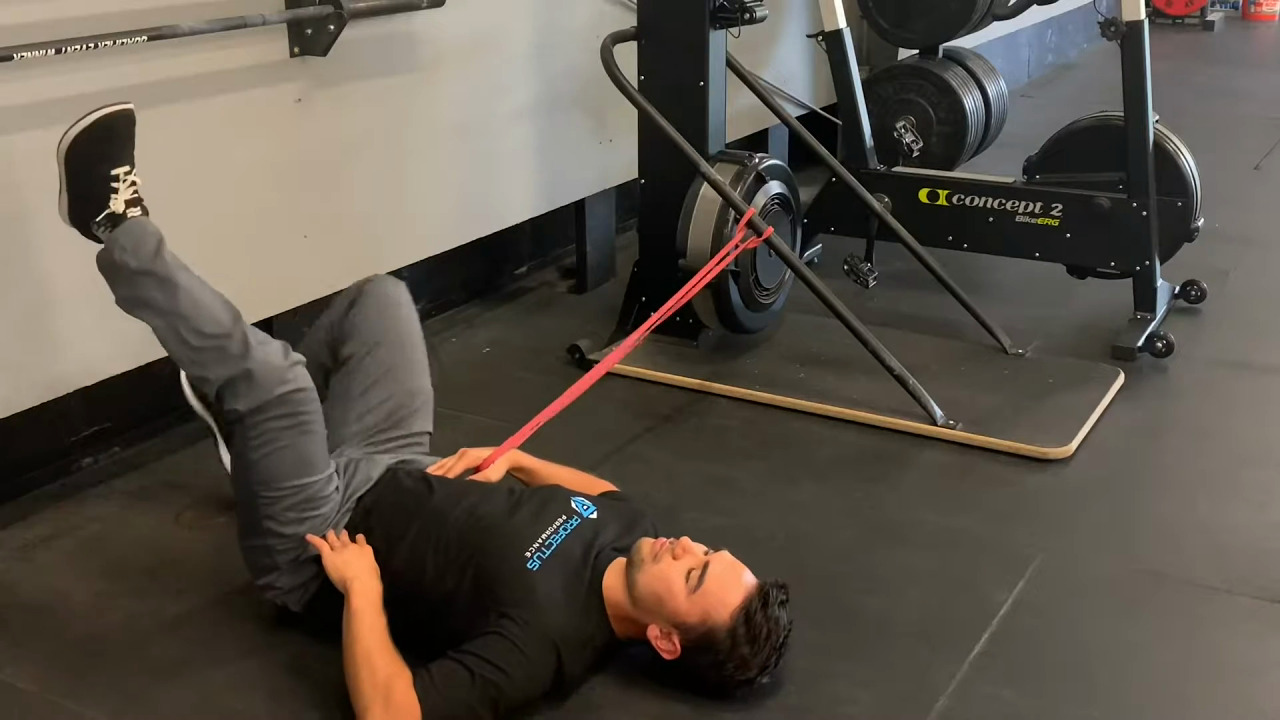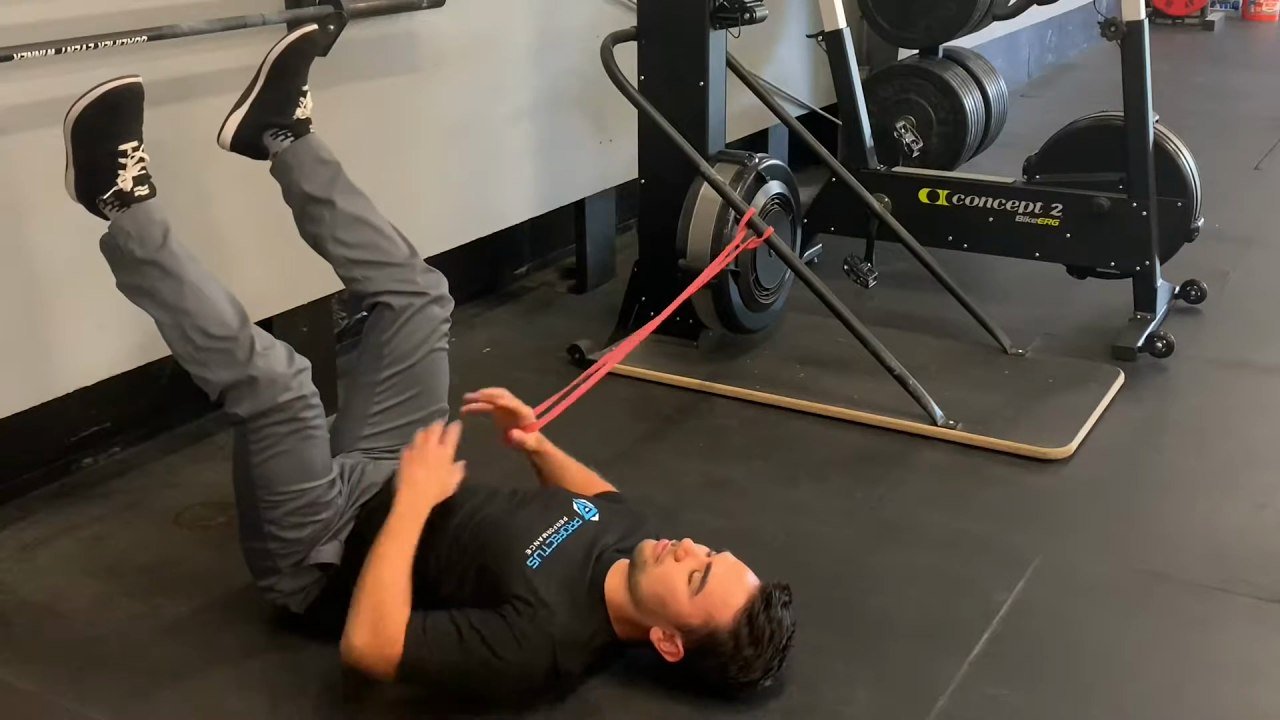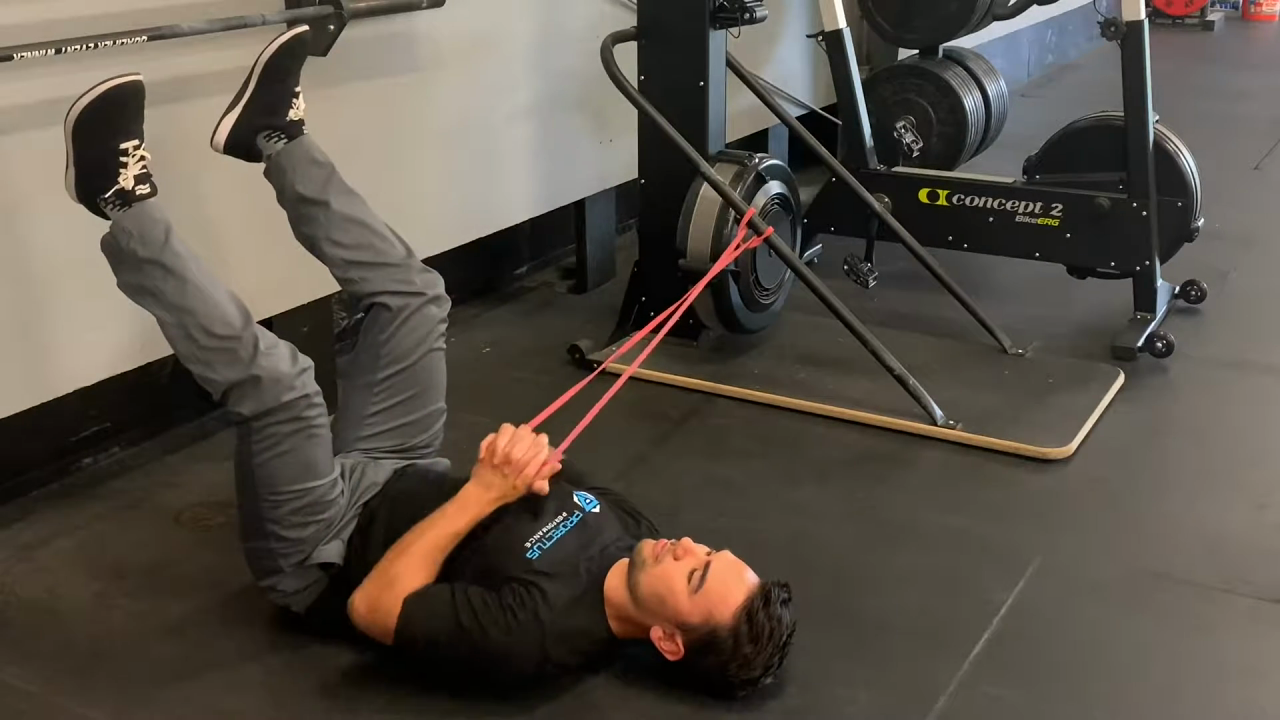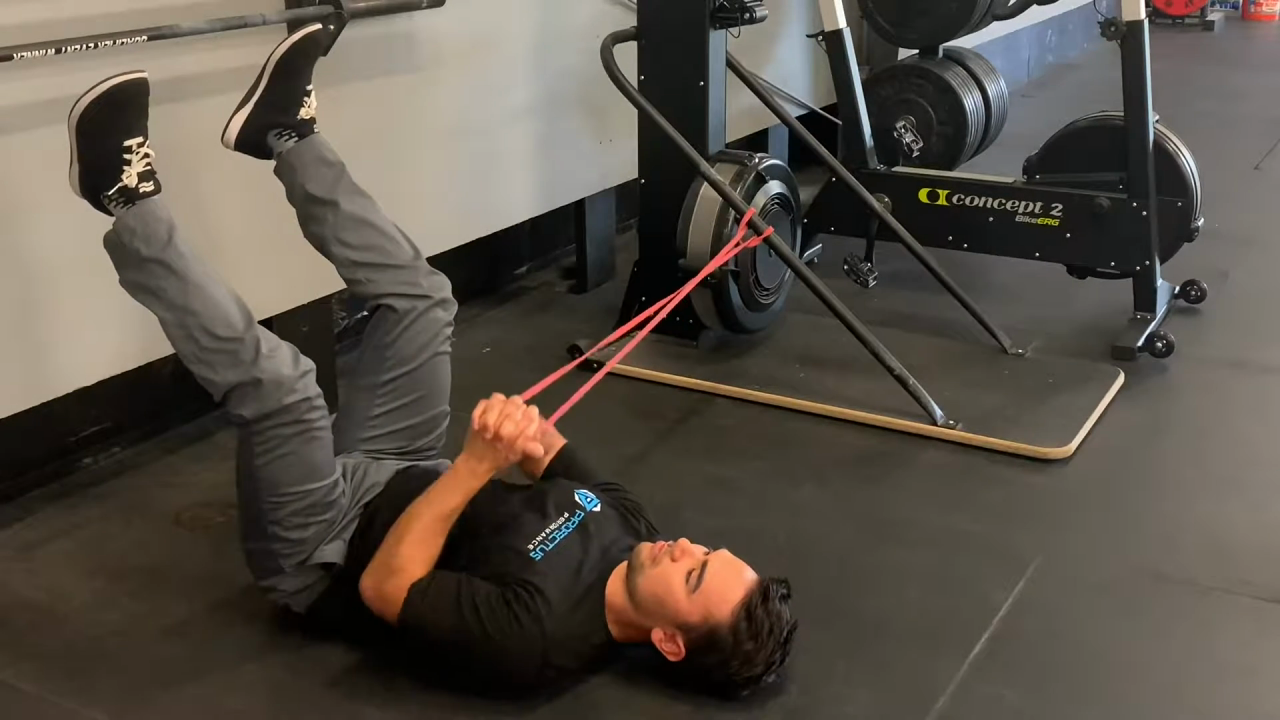
dt=1s
person 1, frame 1
left shoulder: (547, 639)
right shoulder: (628, 534)
right elbow: (601, 490)
left wrist: (363, 585)
right wrist: (513, 460)
left hip: (319, 549)
right hip: (391, 478)
left knee: (274, 377)
right knee: (378, 300)
left ankle: (119, 228)
right ankle: (240, 412)
person 1, frame 2
left shoulder: (546, 639)
right shoulder: (626, 537)
left elbow: (368, 646)
right elbow: (590, 490)
left wrist: (415, 499)
right wrist: (537, 442)
left hip: (324, 556)
right hip: (381, 481)
left knee: (271, 376)
right knee: (416, 292)
left ankle: (125, 205)
right ankle: (281, 133)
person 1, frame 3
left shoulder: (543, 631)
right shoulder: (625, 531)
left elbow: (372, 610)
right elbow: (545, 461)
left wrist: (479, 497)
right wrist: (520, 455)
left hip: (319, 553)
right hip: (392, 479)
left knee: (273, 376)
right knee: (410, 293)
left ankle: (126, 205)
right ankle: (275, 139)
person 1, frame 4
left shoulder: (542, 639)
right shoulder: (624, 527)
left elbow: (384, 589)
right elbow: (549, 449)
left wrist: (476, 463)
right wrist: (520, 428)
left hip: (321, 554)
right hip: (390, 478)
left knee: (274, 377)
right knee: (419, 296)
left ankle: (129, 200)
right ankle: (286, 134)
